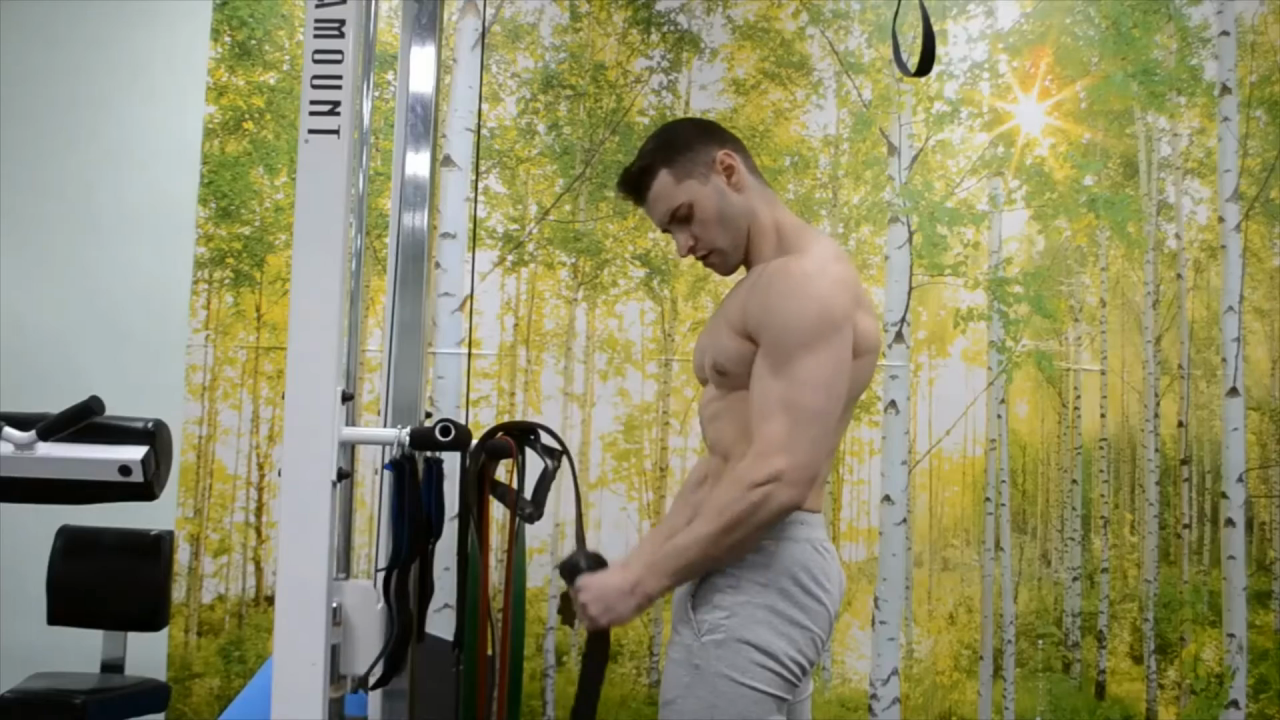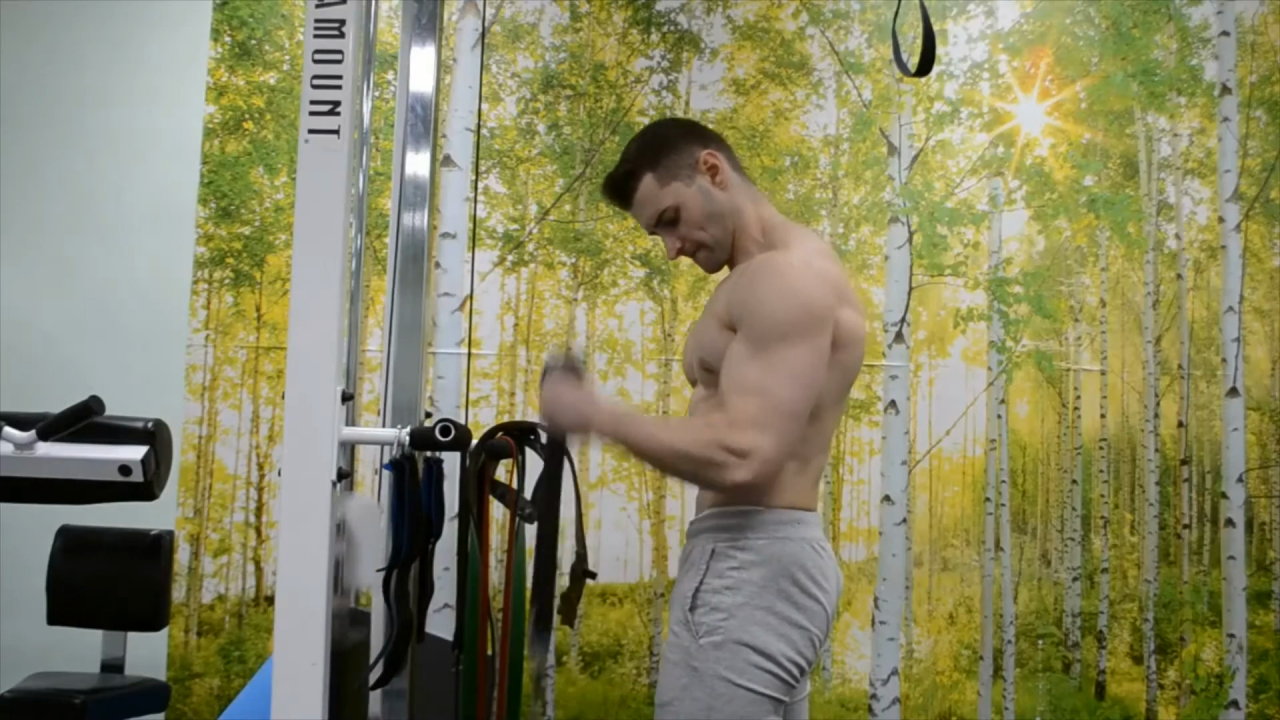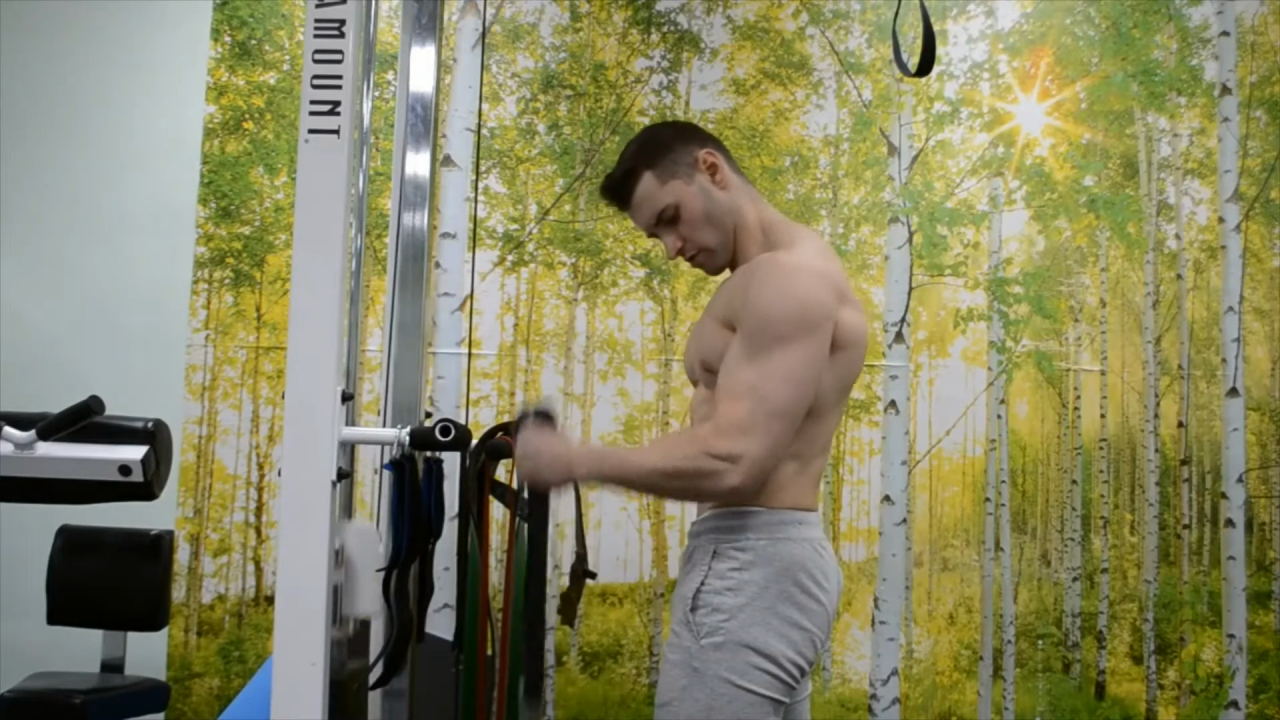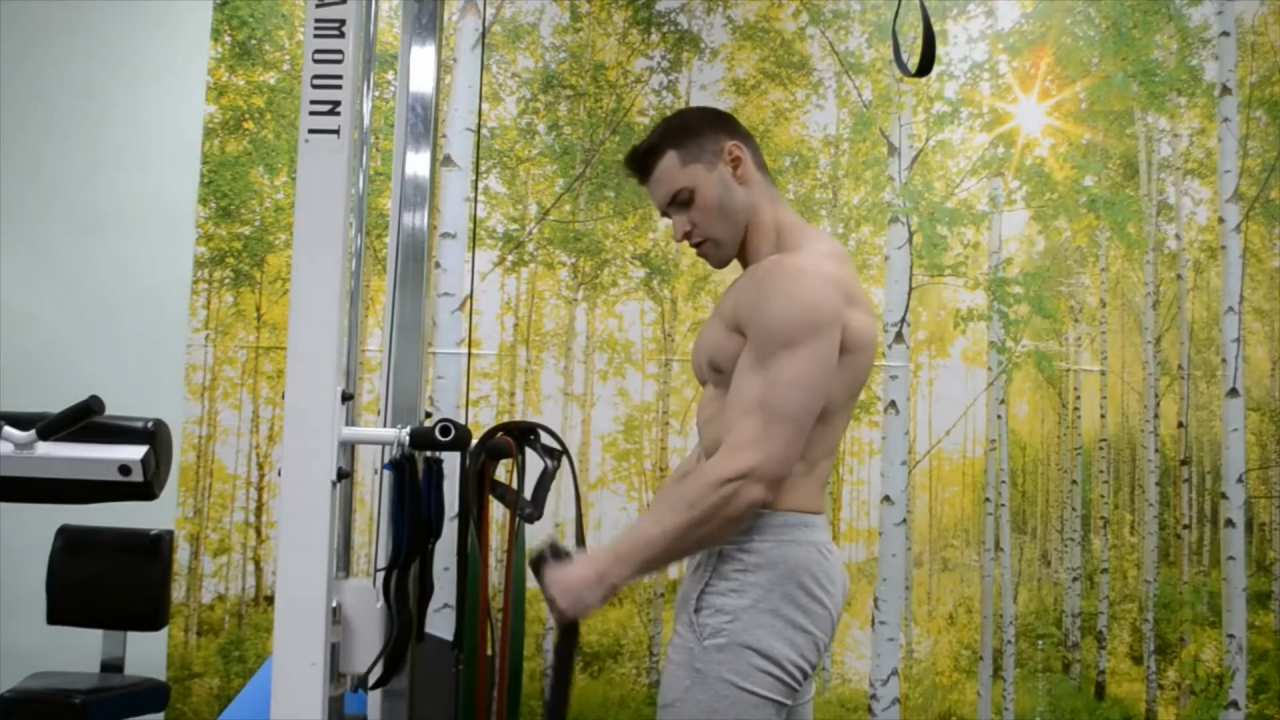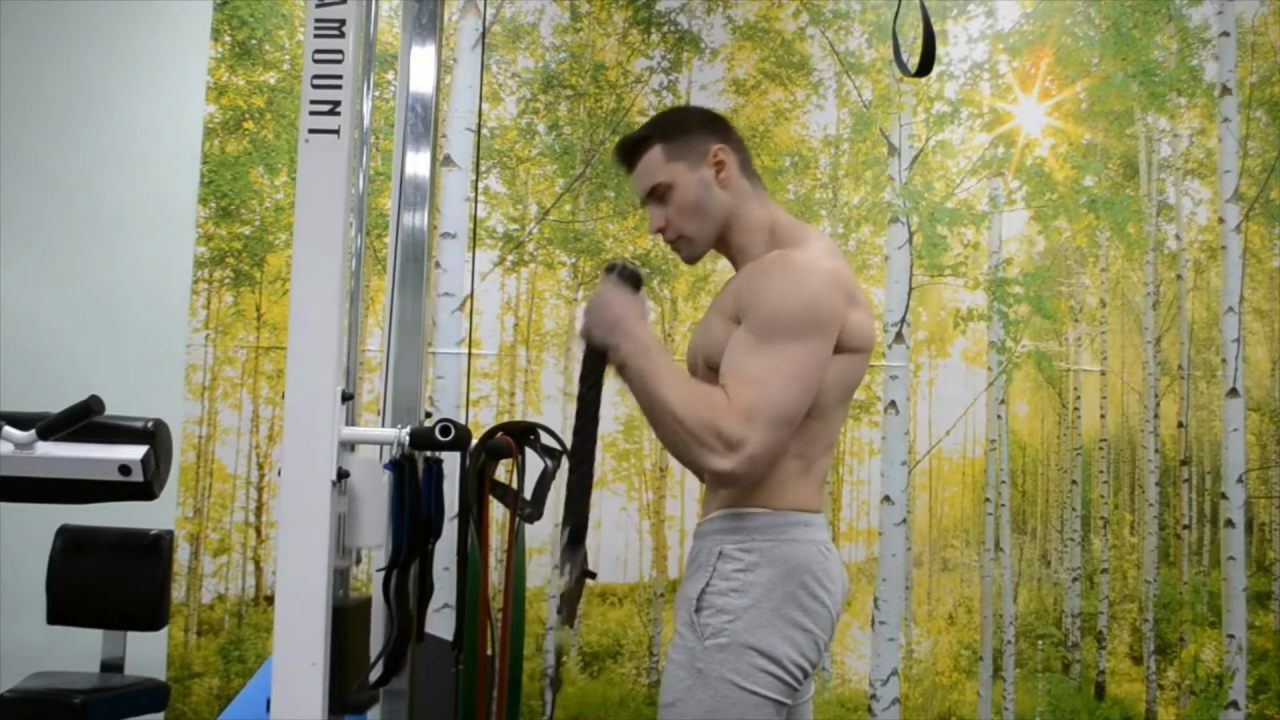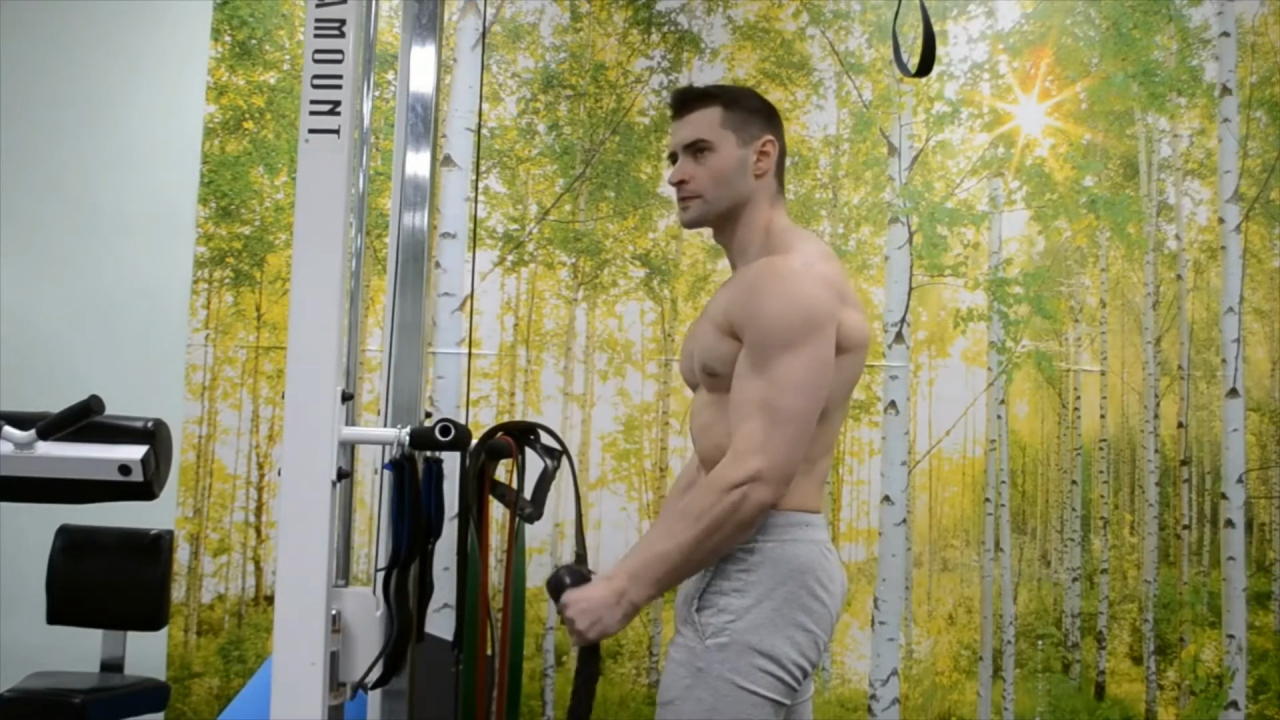
dt=0.7s
person 1, frame 1
left shoulder: (804, 281)
right shoulder: (772, 287)
left elbow: (778, 477)
left wrist: (643, 580)
right wrist: (638, 561)
left hip: (757, 570)
right hip: (760, 565)
person 1, frame 2
left shoulder: (788, 274)
right shoulder: (764, 280)
left elbow: (741, 456)
left wrist: (595, 415)
right wrist: (610, 412)
left hip: (753, 566)
right hip: (758, 561)
person 1, frame 3
left shoulder: (789, 277)
right shoulder: (770, 281)
left elbow: (731, 460)
right elbow: (725, 445)
left wrist: (577, 458)
right wrist: (593, 460)
left hip: (751, 565)
right hip: (763, 561)
person 1, frame 4
left shoulder: (798, 279)
right shoulder: (780, 281)
left elbow: (747, 475)
right elbow: (721, 454)
left wrist: (606, 570)
right wrist: (619, 559)
left hip: (758, 570)
right hip: (770, 564)
person 1, frame 5
left shoulder: (799, 274)
right shoulder: (771, 279)
left elbow: (731, 448)
right elbow: (714, 442)
left wrist: (631, 340)
right wrist: (628, 355)
left hip: (756, 568)
right hip: (763, 562)
person 1, frame 6
left shoulder: (791, 279)
right shoulder: (755, 285)
left elbow: (756, 478)
left wrist: (625, 589)
right wrist: (631, 574)
left hip: (759, 572)
right hip: (764, 567)
